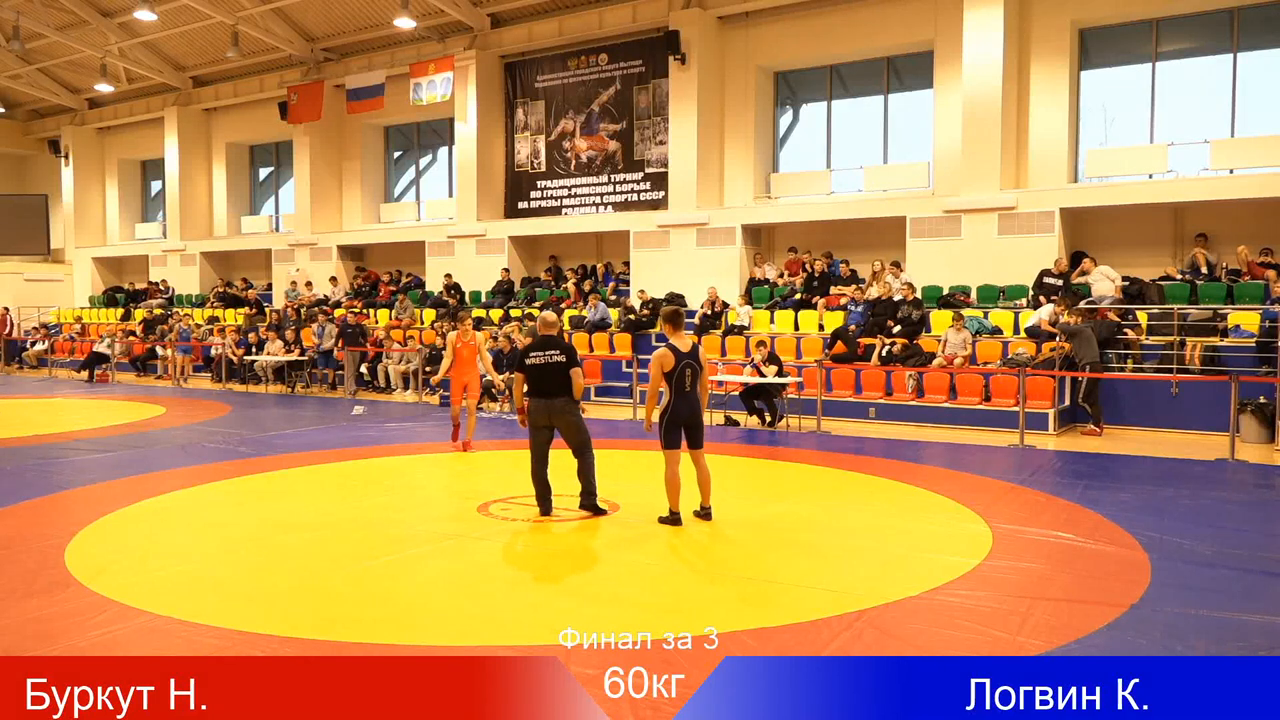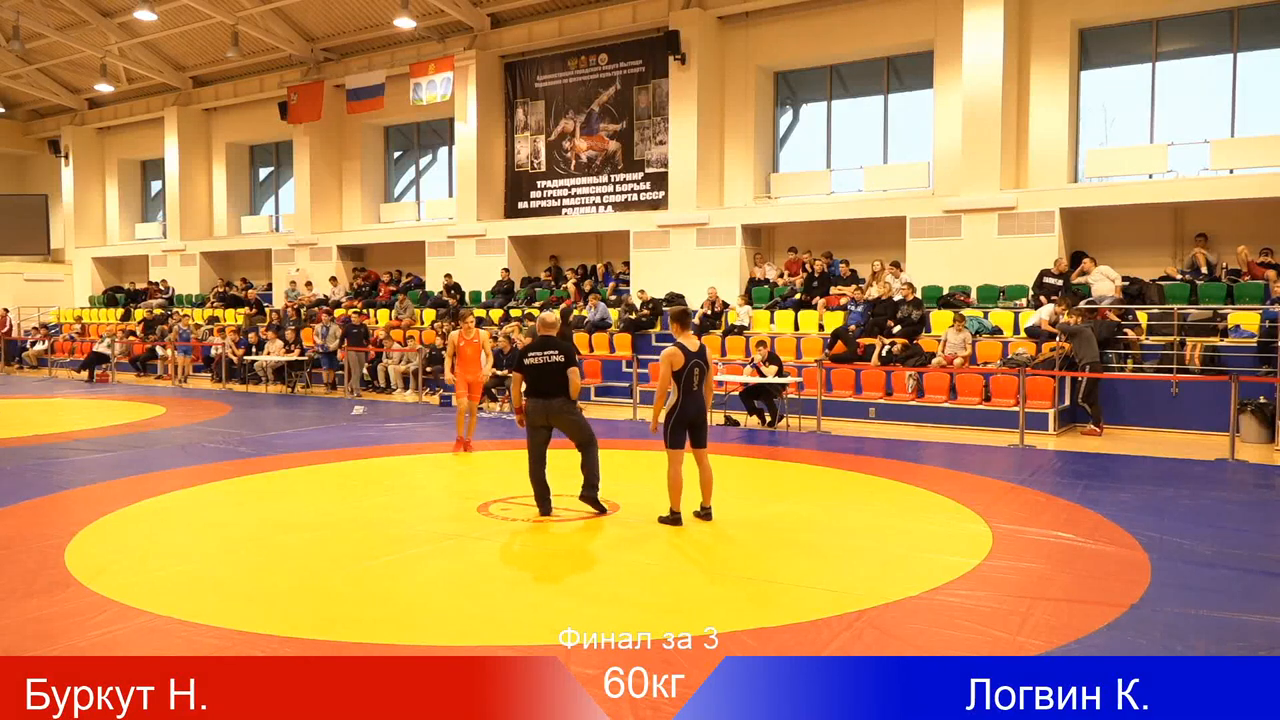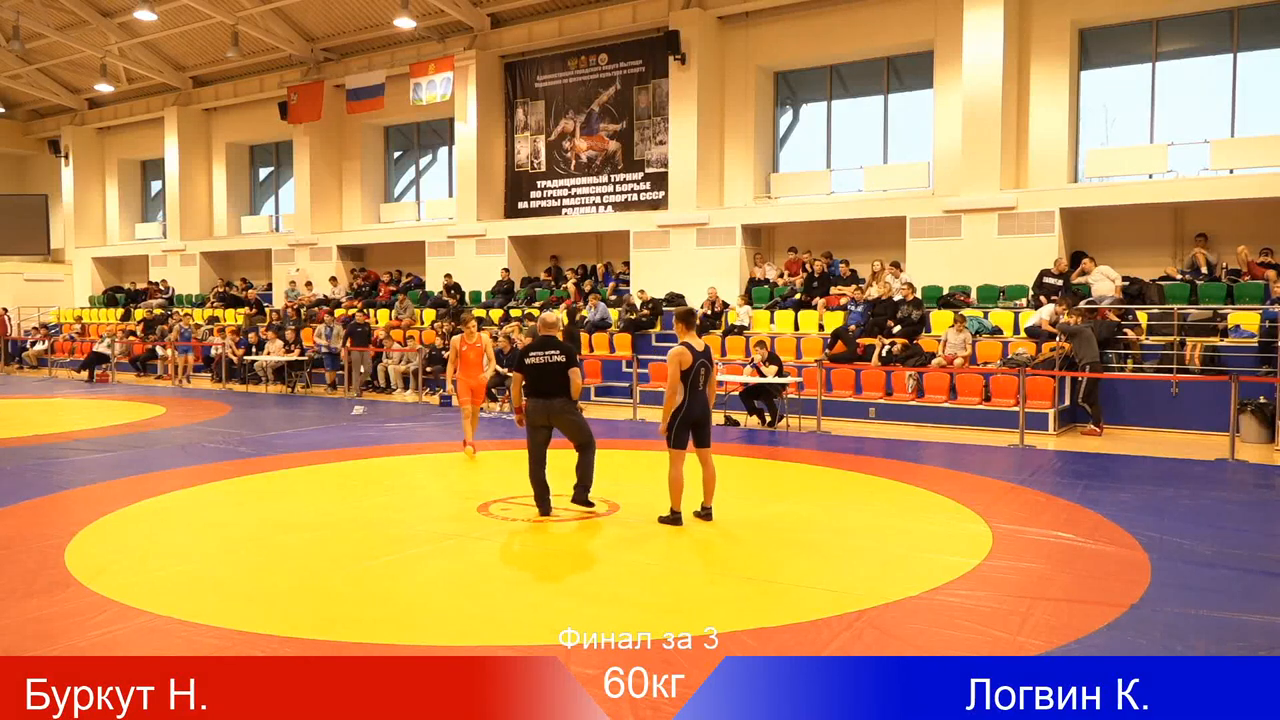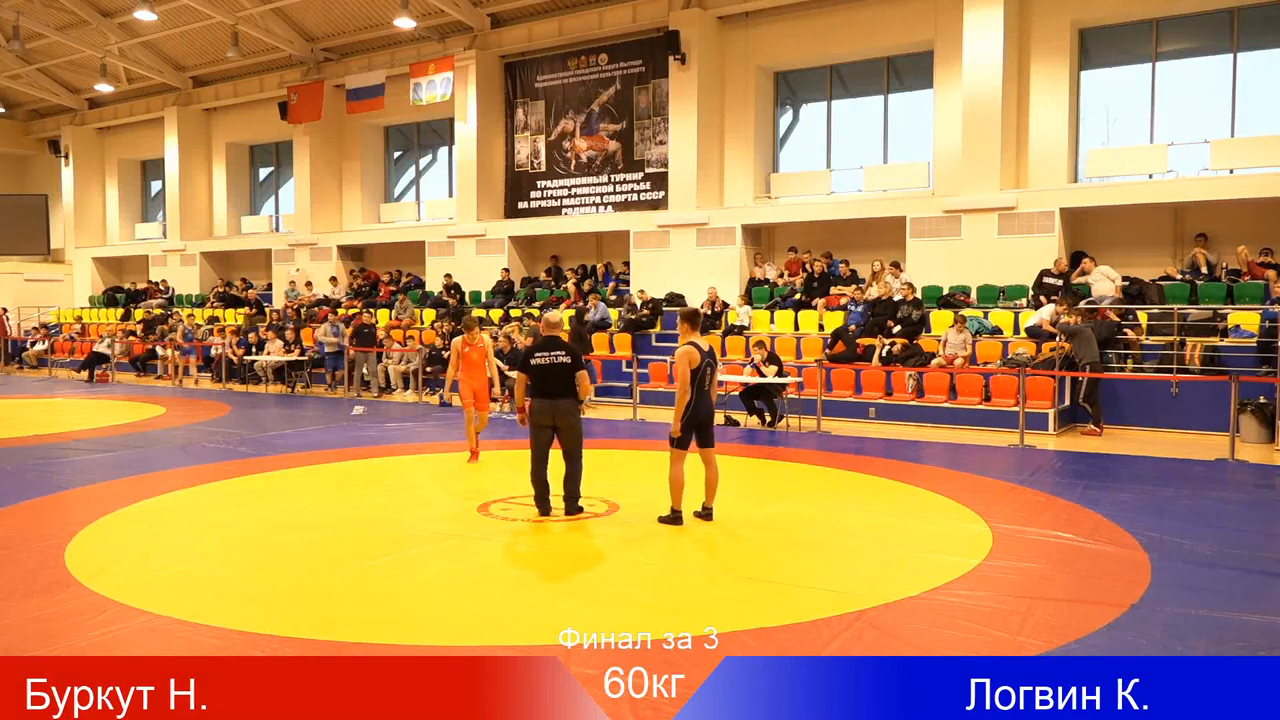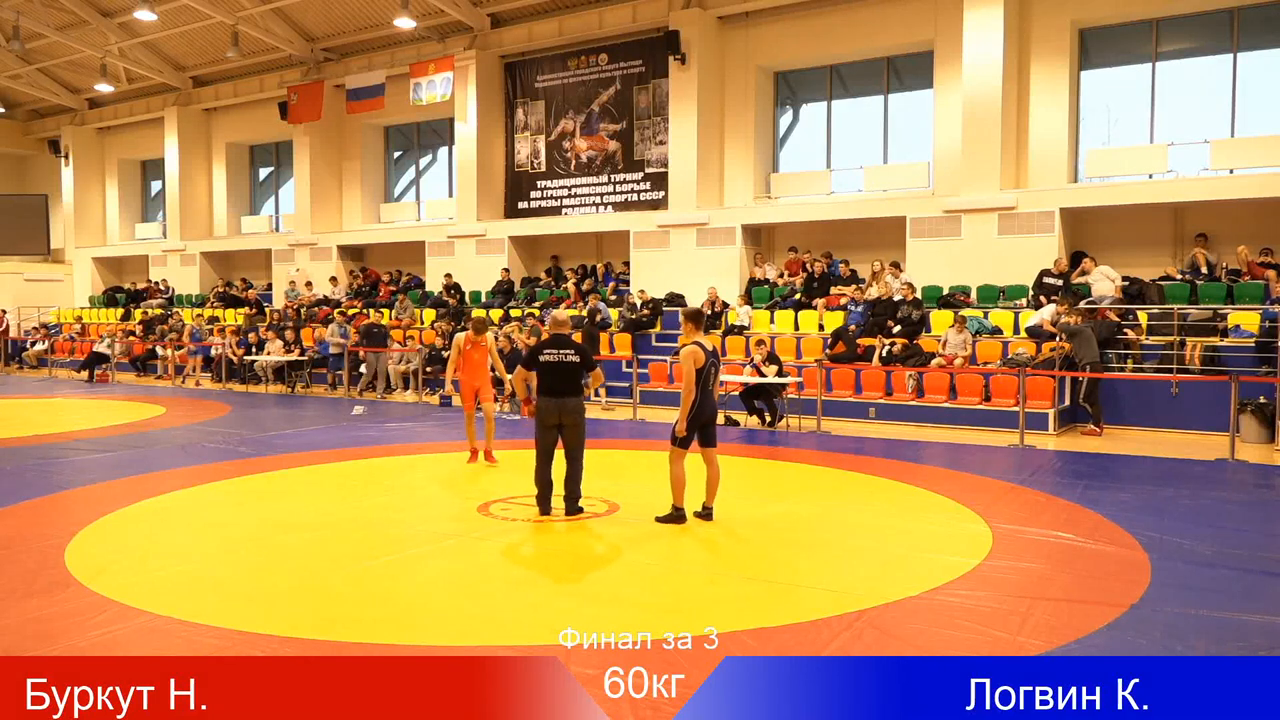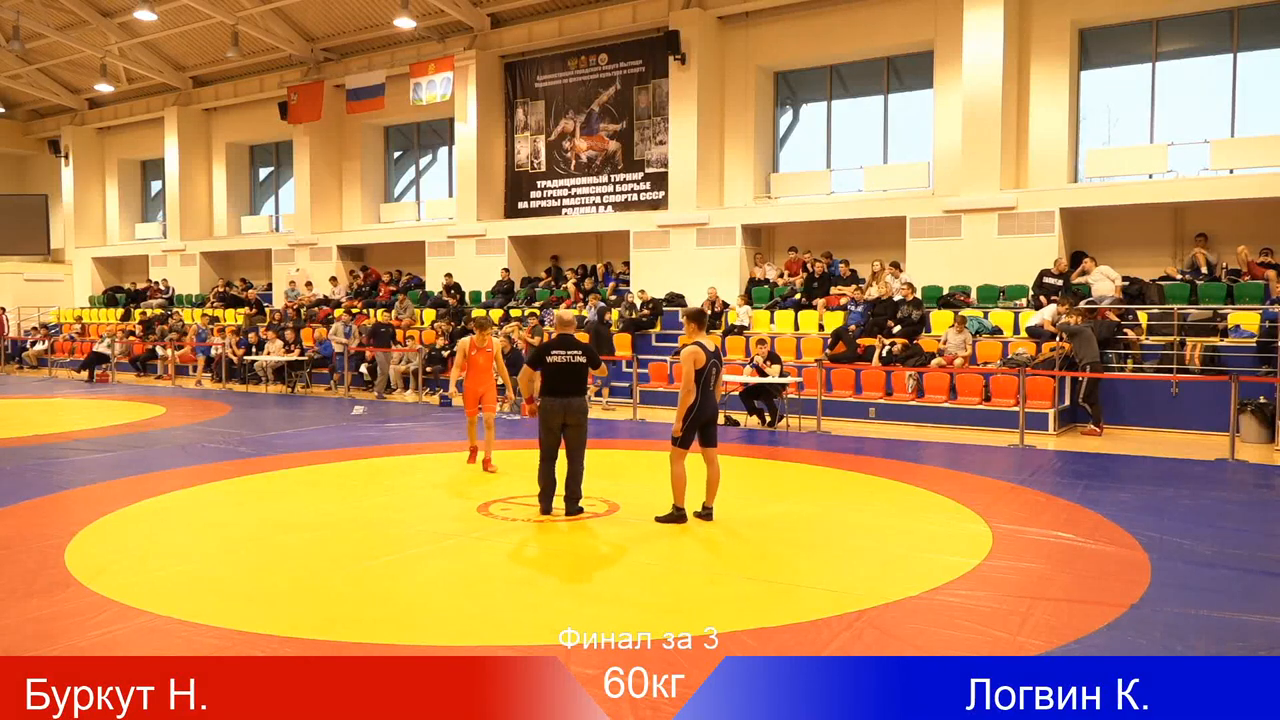
dt=0.2s
person 1, frame 1
left shoulder: (661, 354)
right shoulder: (699, 351)
left elbow: (653, 392)
right elbow: (705, 388)
left wrist: (648, 417)
left hip: (672, 410)
right hip: (694, 409)
left knee: (672, 463)
right knee: (699, 460)
left ankle: (674, 514)
right ankle: (706, 508)
person 1, frame 2
left shoulder: (670, 353)
right shoulder: (705, 350)
left elbow: (662, 391)
right elbow: (710, 388)
left wrist: (654, 418)
left hip: (678, 410)
right hip: (699, 408)
left knee: (675, 463)
right knee: (702, 460)
left ankle: (675, 514)
right ankle: (706, 508)
person 1, frame 3
left shoulder: (677, 352)
right shoulder: (707, 349)
left elbow: (671, 390)
left wrist: (664, 420)
left hip: (683, 409)
right hip: (703, 409)
left knee: (676, 462)
right knee: (706, 459)
left ankle: (675, 513)
right ankle: (706, 508)
person 1, frame 4
left shoulder: (684, 351)
right shoulder: (711, 350)
left elbow: (683, 388)
left wrist: (676, 420)
left hip: (690, 409)
right hip: (707, 408)
left knee: (676, 460)
right knee: (709, 459)
left ankle: (676, 513)
right ankle: (707, 508)
person 1, frame 5
left shoulder: (689, 350)
right shoulder: (714, 349)
left elbow: (688, 388)
left wrist: (682, 420)
left hip: (695, 408)
right hip: (711, 408)
left knee: (676, 458)
right knee: (711, 459)
left ankle: (678, 511)
right ankle: (708, 508)
person 1, frame 6
left shoulder: (690, 351)
right shoulder: (717, 349)
left elbow: (687, 389)
left wrist: (678, 420)
left hip: (694, 408)
right hip: (711, 408)
left knee: (676, 458)
right knee: (711, 459)
left ankle: (679, 511)
right ankle: (708, 509)
person 2, frame 1
left shoulder: (527, 351)
right shoulder: (566, 348)
left elbow: (517, 385)
right elbow: (578, 381)
left wrist: (520, 411)
right wrist: (575, 401)
left hip: (537, 407)
right hip: (564, 405)
left knee: (539, 459)
right knee: (584, 451)
left ankle: (544, 505)
right ankle: (588, 498)
person 2, frame 2
left shoulder: (525, 351)
right shoulder: (565, 348)
left elbow: (515, 385)
right elbow: (575, 380)
left wrist: (518, 411)
right wrist: (572, 401)
left hip: (535, 407)
right hip: (562, 405)
left knee: (536, 459)
right knee: (589, 444)
left ankle: (544, 505)
right ankle: (590, 490)
person 2, frame 3
left shoulder: (526, 351)
right shoulder: (565, 349)
left elbow: (515, 385)
right elbow: (576, 380)
left wrist: (518, 410)
right wrist: (573, 401)
left hip: (535, 406)
right hip: (562, 405)
left knee: (537, 459)
right knee: (587, 445)
left ankle: (543, 505)
right ankle: (581, 492)
person 2, frame 4
left shoulder: (531, 351)
right shoulder: (570, 350)
left elbow: (520, 385)
right elbow: (584, 384)
left wrist: (520, 410)
right wrist: (580, 402)
left hip: (539, 407)
right hip: (567, 406)
left knee: (539, 459)
right knee: (573, 458)
left ankle: (543, 505)
right ankle: (571, 504)
person 2, frame 5
left shoulder: (538, 348)
right shoulder: (579, 349)
left elbow: (517, 378)
right elbow: (599, 378)
left wrist: (527, 402)
right wrist: (588, 388)
left hip: (545, 405)
right hip: (573, 405)
left knee: (544, 458)
right knee: (574, 458)
left ankle: (544, 505)
right ankle: (572, 504)
person 2, frame 6
left shoulder: (544, 348)
right shoulder: (585, 349)
left elbow: (524, 378)
right elbow: (603, 372)
left wrist: (529, 401)
left hip: (550, 405)
right hip: (576, 405)
left knee: (547, 457)
right knee: (575, 458)
left ankle: (545, 503)
right ankle: (572, 504)
